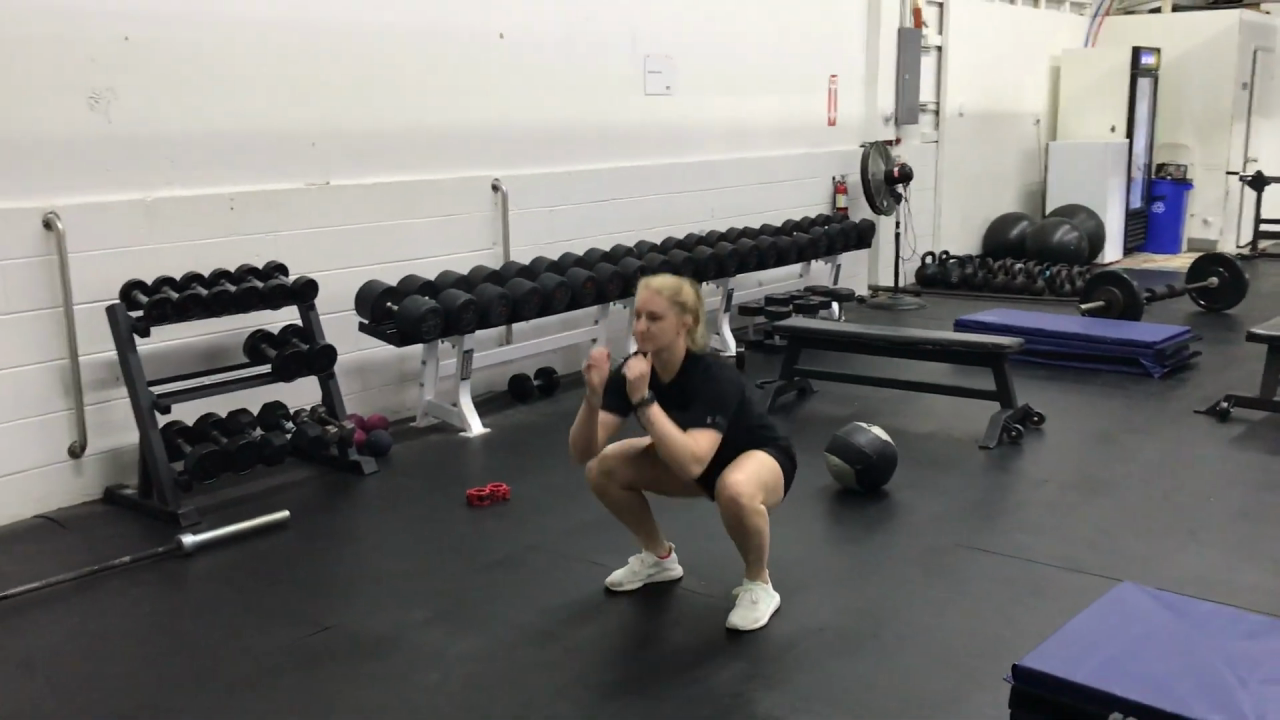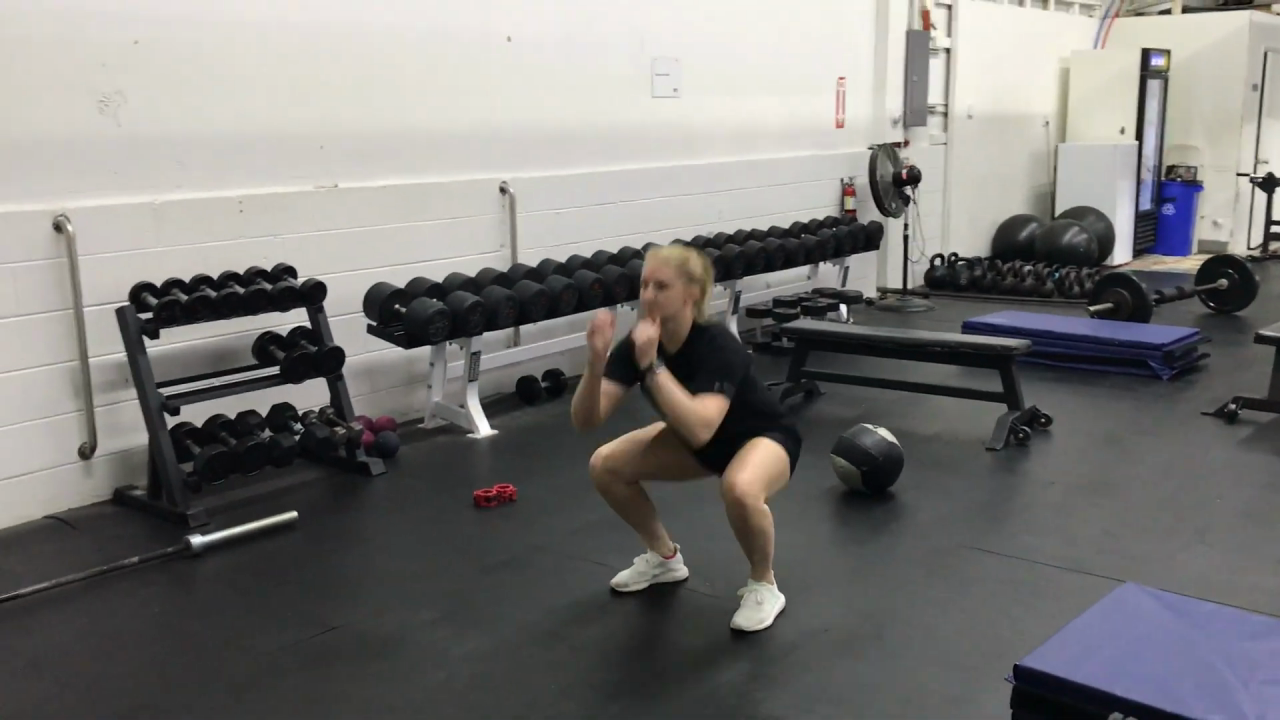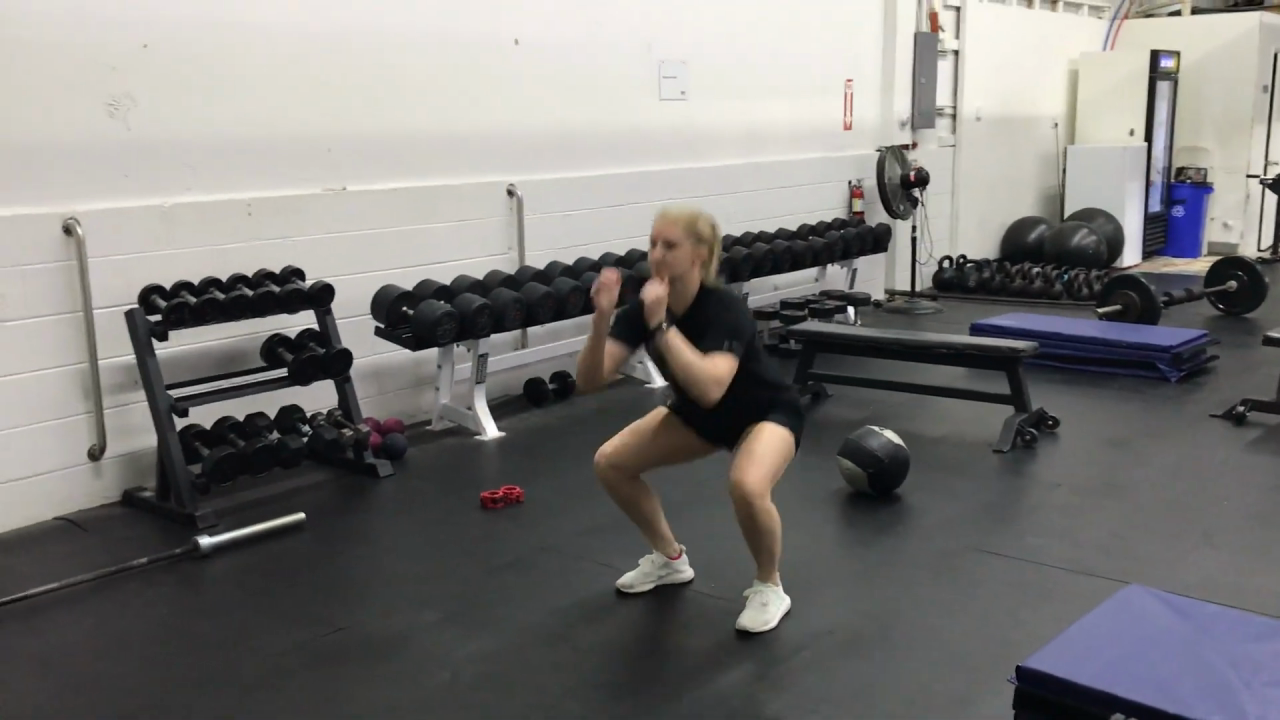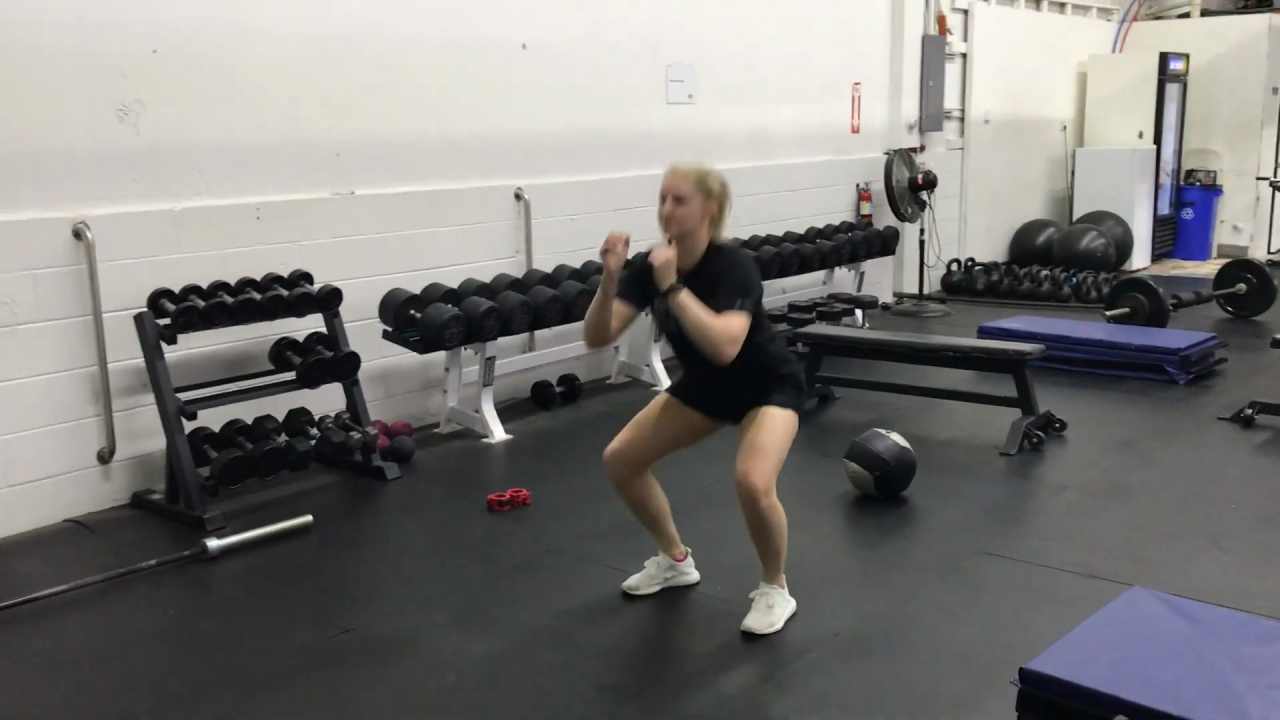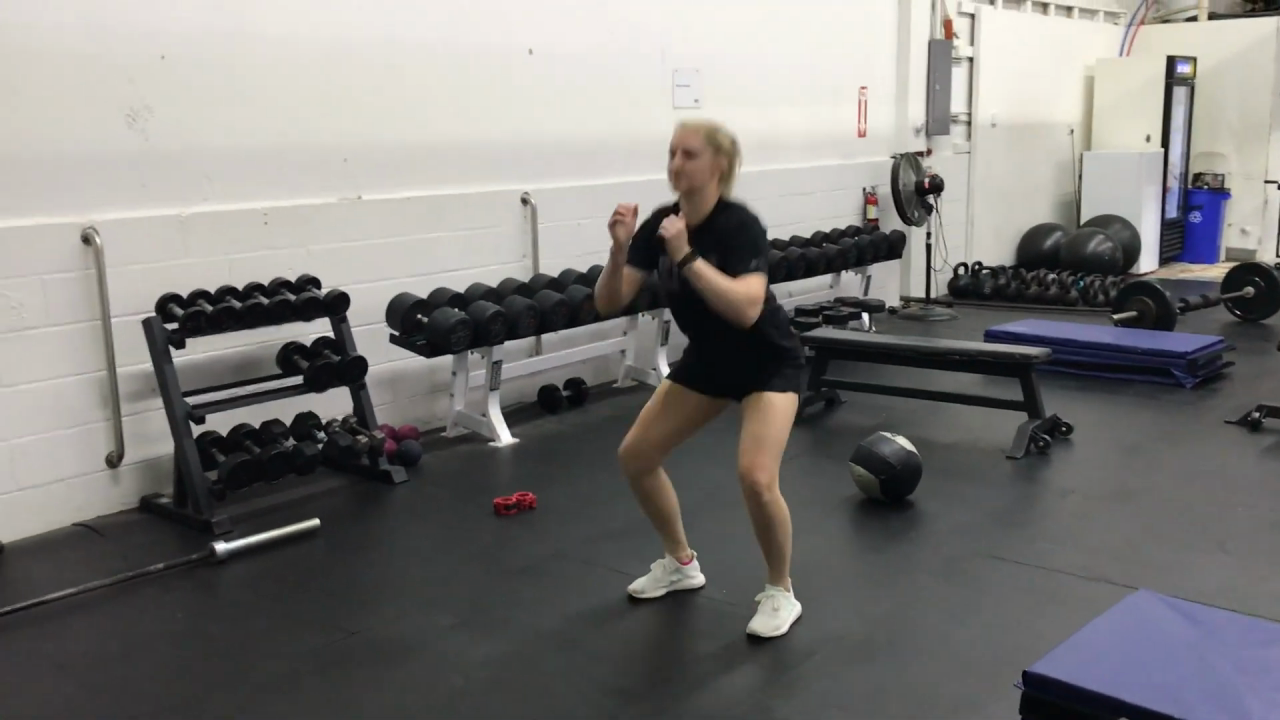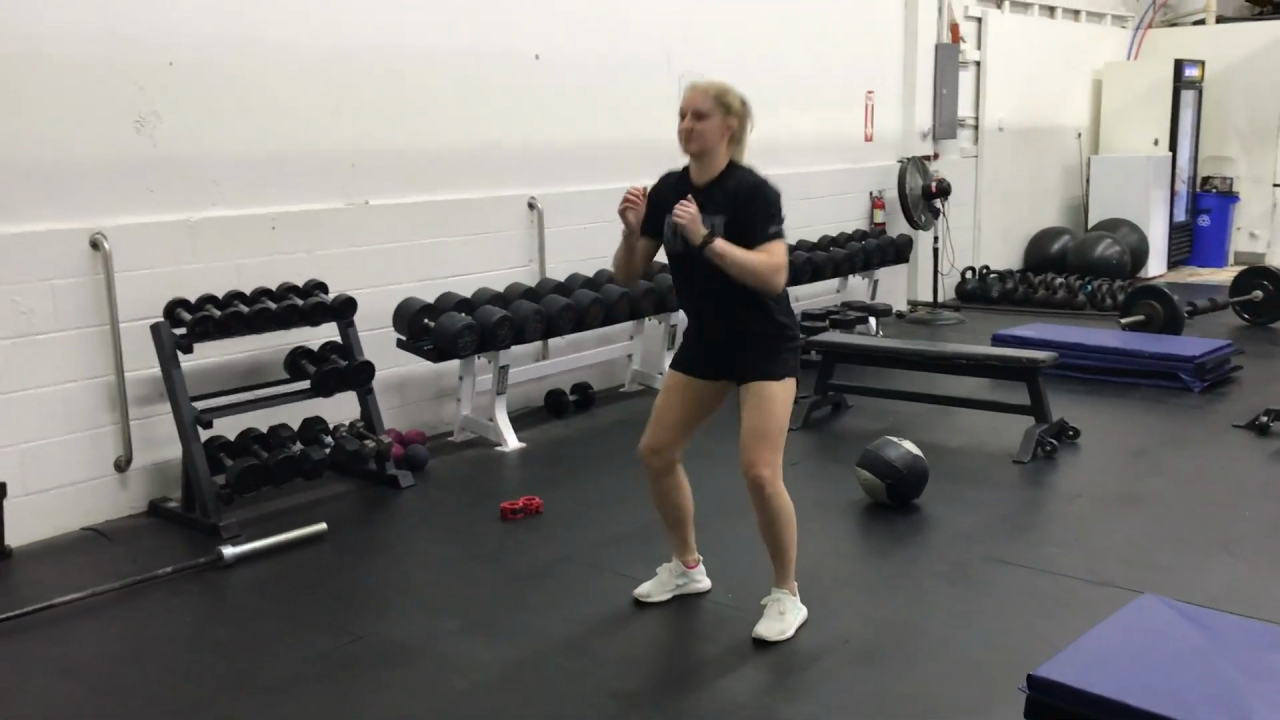
dt=0.1s
person 1, frame 1
left shoulder: (715, 377)
right shoulder: (632, 372)
left elbow: (691, 464)
right elbow: (582, 454)
left wrist: (643, 400)
right wrist: (592, 397)
left hip: (762, 455)
left knee: (734, 490)
right knee: (603, 470)
left ankle: (758, 584)
right ankle: (659, 556)
person 1, frame 2
left shoulder: (719, 347)
right shoulder: (639, 342)
left elbow: (699, 430)
right elbow: (585, 420)
left wrist: (651, 365)
right wrist: (596, 361)
left hip: (763, 435)
right hip: (693, 435)
left knee: (739, 491)
right knee: (605, 466)
left ankle: (764, 586)
right ankle: (665, 556)
person 1, frame 3
left shoulder: (726, 308)
right shoulder: (643, 308)
left elbow: (709, 387)
right elbow: (590, 381)
left wrist: (661, 324)
right wrist: (601, 319)
left hip: (767, 413)
right hip: (696, 411)
left knee: (746, 486)
right knee: (610, 462)
left ankle: (769, 587)
right ankle: (669, 557)
person 1, frame 4
left shoulder: (733, 267)
right shoulder: (652, 263)
left elbow: (725, 346)
right elbow: (598, 338)
left wrist: (672, 288)
right wrist: (611, 279)
left hip: (768, 386)
right hip: (703, 385)
left knee: (751, 483)
right knee: (619, 460)
left ankle: (775, 590)
right ankle: (674, 559)
person 1, frame 5
left shoulder: (741, 225)
right shoulder: (658, 224)
left elbow: (746, 309)
right elbow: (609, 304)
left wrist: (687, 255)
right wrist: (619, 250)
left hip: (769, 364)
right hip: (705, 360)
left knee: (755, 477)
right knee: (634, 457)
left ankle: (781, 592)
right ankle: (681, 563)
person 1, frame 6
left shoulder: (752, 191)
right shoulder: (667, 189)
left elbow: (773, 274)
right elbow: (626, 277)
left wrist: (705, 237)
right wrist: (631, 228)
left hip: (765, 345)
right hip: (702, 343)
left knee: (759, 470)
right knee: (655, 455)
left ankle: (787, 596)
right ankle: (686, 568)
